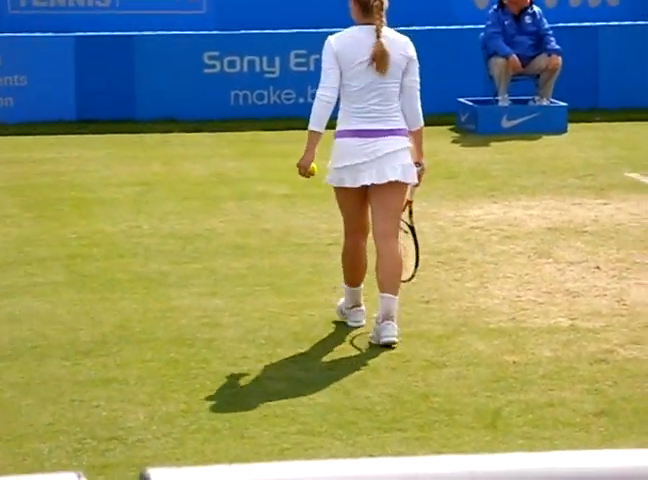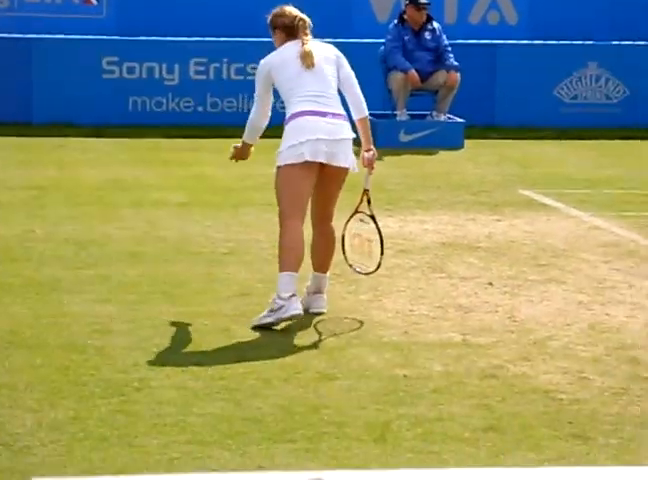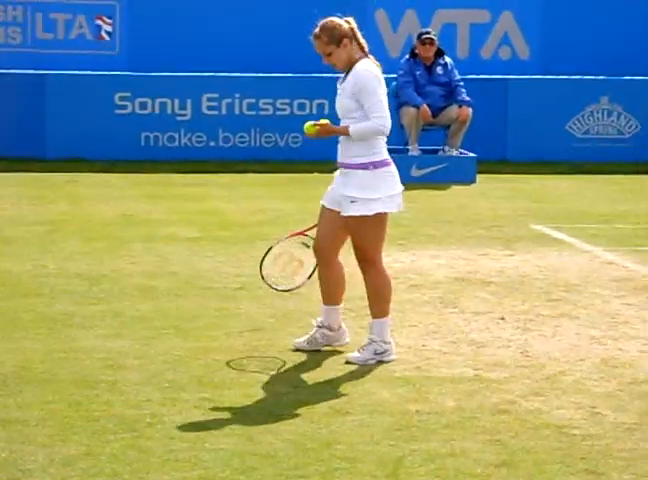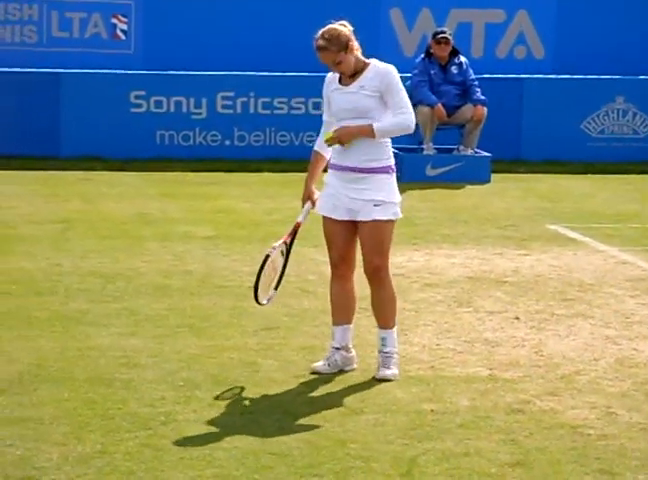
dt=1s
person 1, frame 1
left shoulder: (336, 43)
right shoulder: (404, 46)
left elbow: (325, 98)
right elbow: (412, 106)
left wrist: (309, 151)
right wrist: (418, 156)
left hip: (350, 147)
right hip: (392, 148)
left knee: (355, 234)
right knee: (387, 238)
left ankle: (353, 306)
right ankle: (387, 320)
person 1, frame 2
left shoulder: (269, 62)
right shoulder: (330, 51)
left elbow: (260, 115)
right elbow: (357, 102)
left wrist: (245, 145)
right wrist: (368, 145)
left hip: (302, 131)
right hip: (339, 133)
left knee: (291, 220)
right knee: (323, 221)
left ankle: (286, 298)
right ankle: (316, 294)
person 1, frame 3
left shoulder: (364, 73)
right shoulder: (352, 76)
left elbow: (381, 125)
left wrist: (335, 130)
left hip: (368, 179)
right hip: (349, 178)
left knee: (369, 262)
right knee: (323, 250)
left ankle: (381, 343)
right ankle: (331, 328)
person 1, frame 4
left shoulder: (384, 73)
right shoulder: (331, 82)
left elbow: (406, 122)
left wrist: (358, 130)
right wrist: (310, 182)
left hip: (376, 184)
right hip: (338, 184)
left knee: (376, 270)
right knee: (340, 268)
left ankle: (388, 352)
right ankle: (341, 350)
